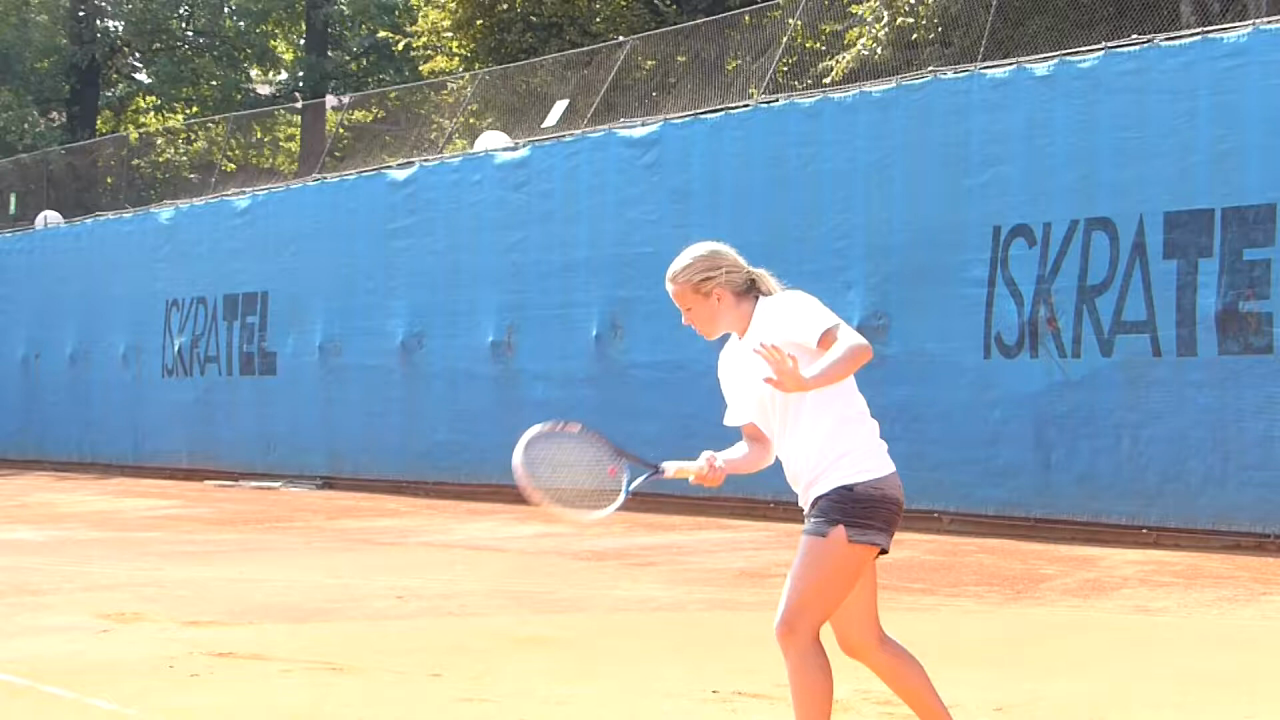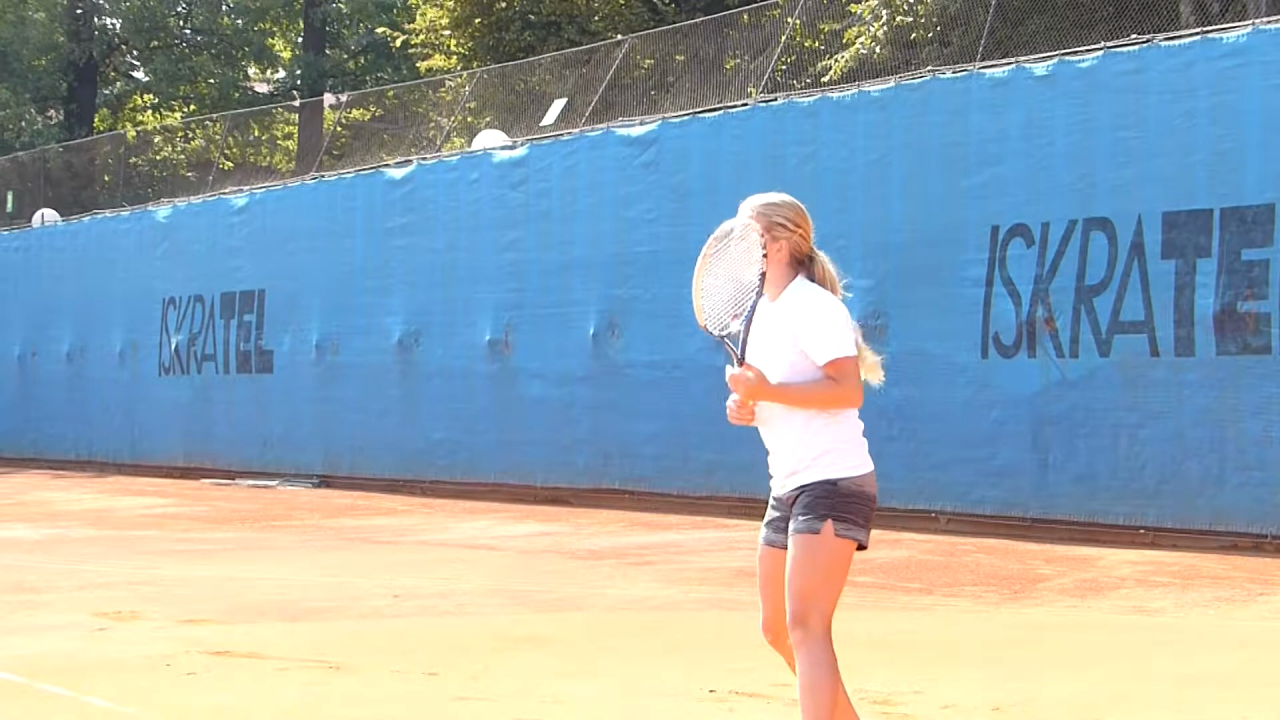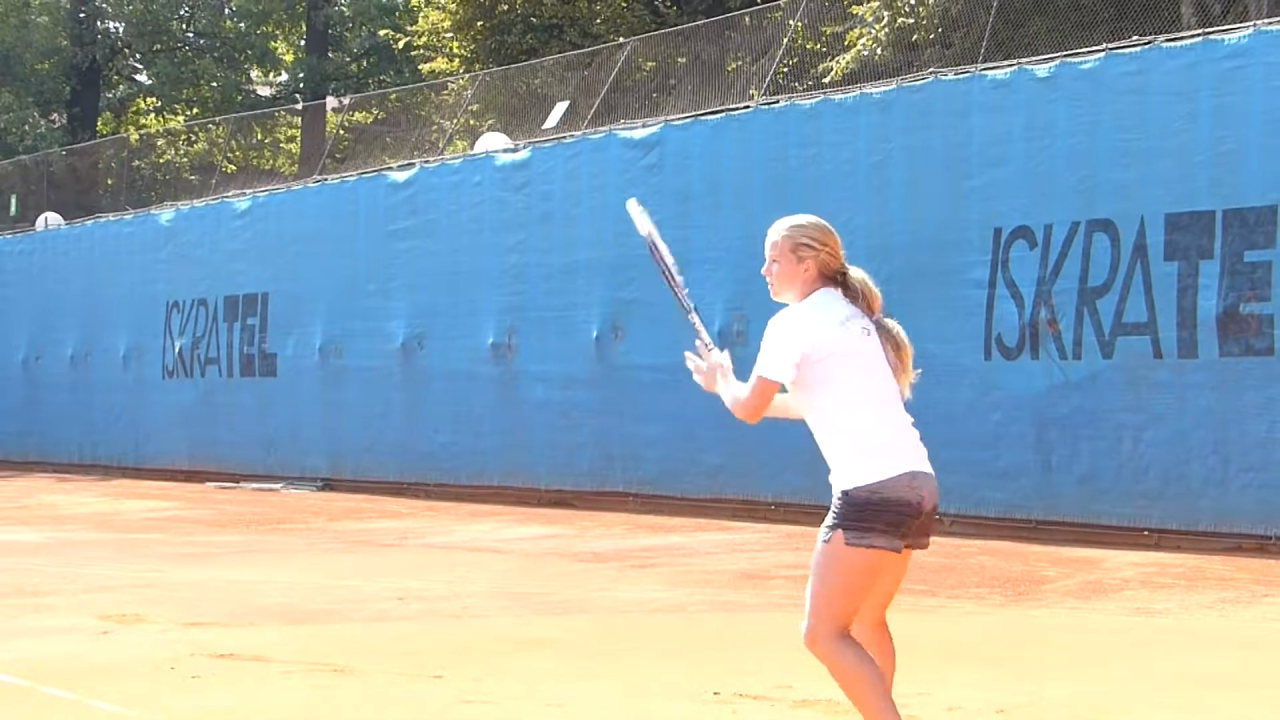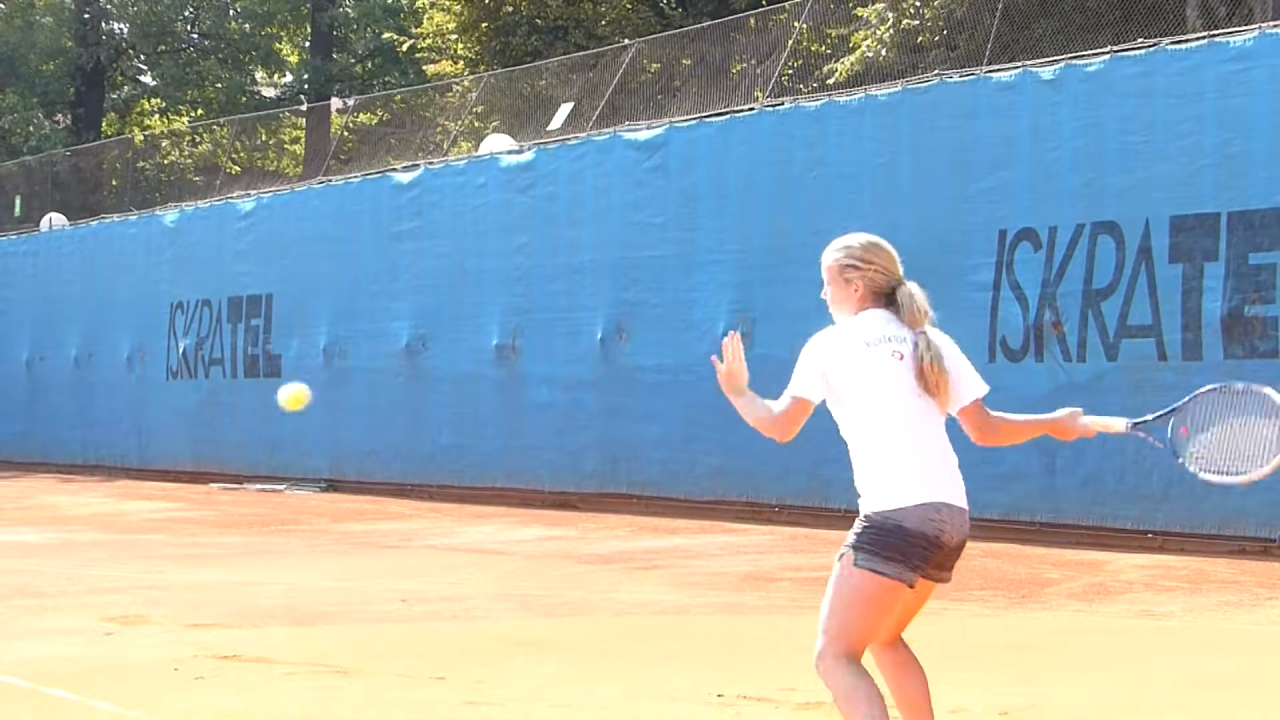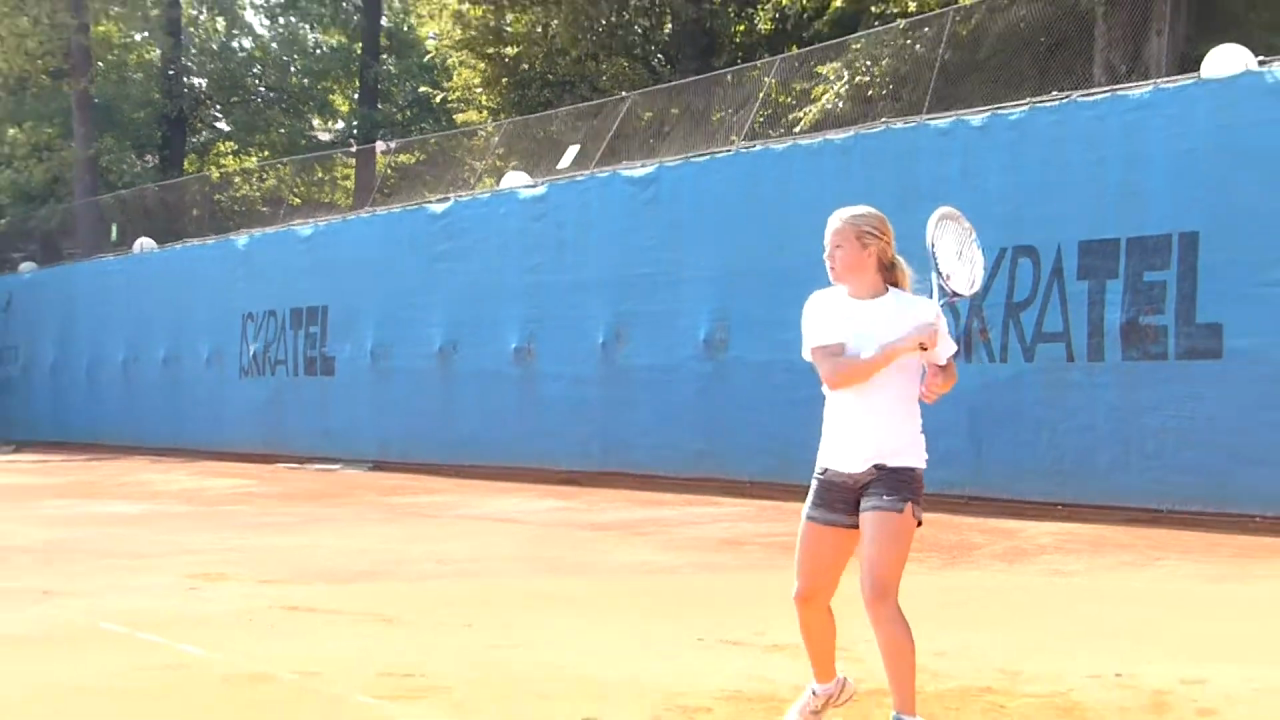
dt=0.7s
person 1, frame 1
left shoulder: (789, 309)
right shoulder: (731, 359)
left elbow: (855, 348)
right elbow: (760, 448)
left wrist: (804, 382)
right wrist: (721, 464)
left hip: (858, 490)
right hip: (826, 499)
left knee: (793, 629)
right knee: (862, 639)
person 1, frame 2
left shoulder: (814, 306)
right shoulder: (756, 314)
left elbow: (849, 391)
left wrist: (770, 391)
right wrist: (740, 405)
left hip: (835, 484)
right hip: (789, 489)
left knee: (805, 628)
right knee: (778, 629)
person 1, frame 3
left shoulder: (792, 324)
right shoulder: (857, 320)
left elbow: (749, 407)
left wrist: (717, 382)
right wrist: (782, 402)
left hip: (876, 489)
right hip: (917, 484)
left knee: (823, 635)
right knee: (863, 621)
person 1, frame 4
left shoulder: (826, 345)
right shoulder: (931, 342)
left elbow: (779, 425)
right elbow: (984, 429)
left wrist: (738, 395)
right wrist: (1048, 424)
left hip: (897, 518)
right hip: (947, 517)
left knee: (835, 658)
right knee: (881, 638)
person 1, frame 5
left shoulder: (918, 311)
right shoulder: (821, 307)
left elbow: (944, 374)
right elbow: (835, 377)
left wrist: (934, 384)
right wrist: (903, 347)
left hip: (894, 470)
right hip: (836, 471)
left knee: (878, 597)
right knee: (808, 598)
